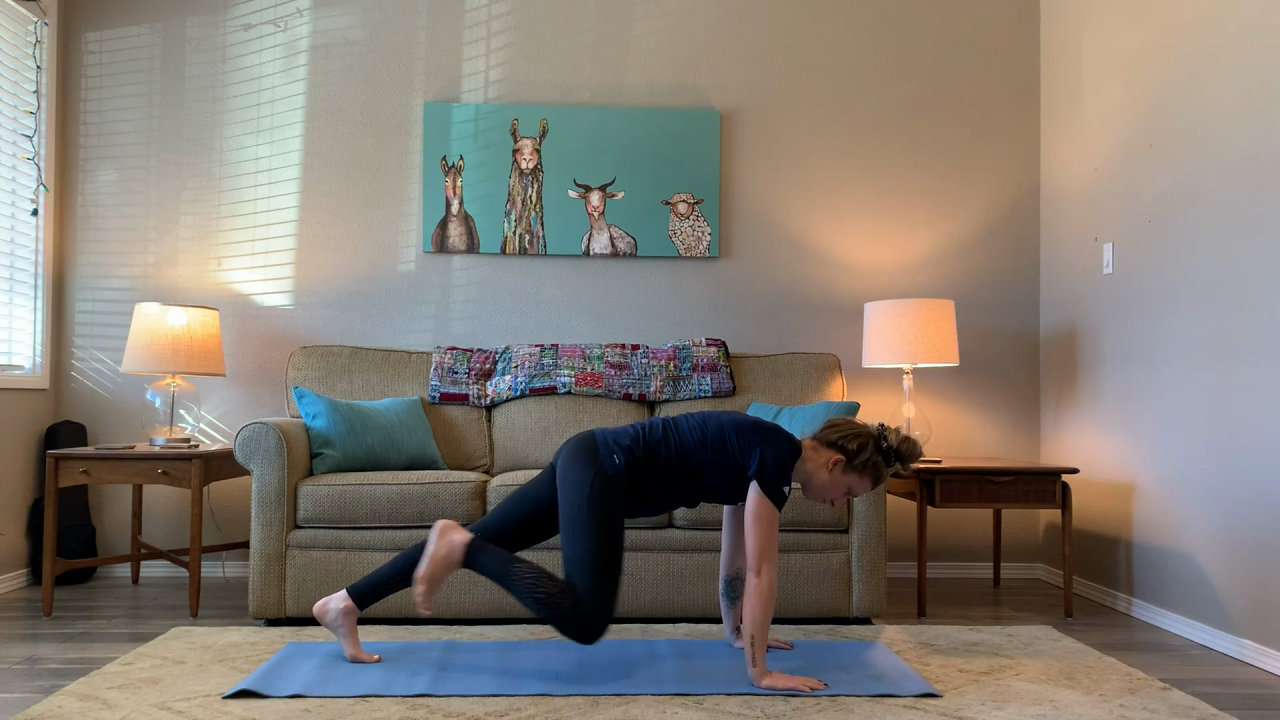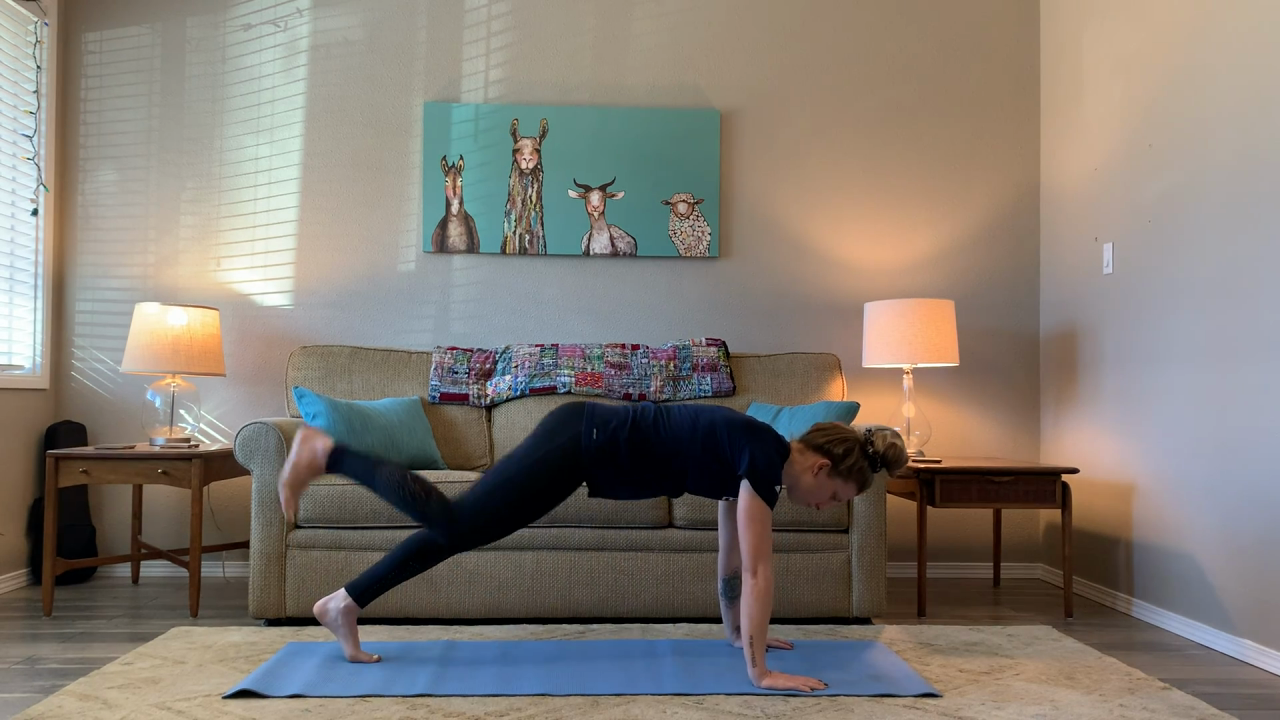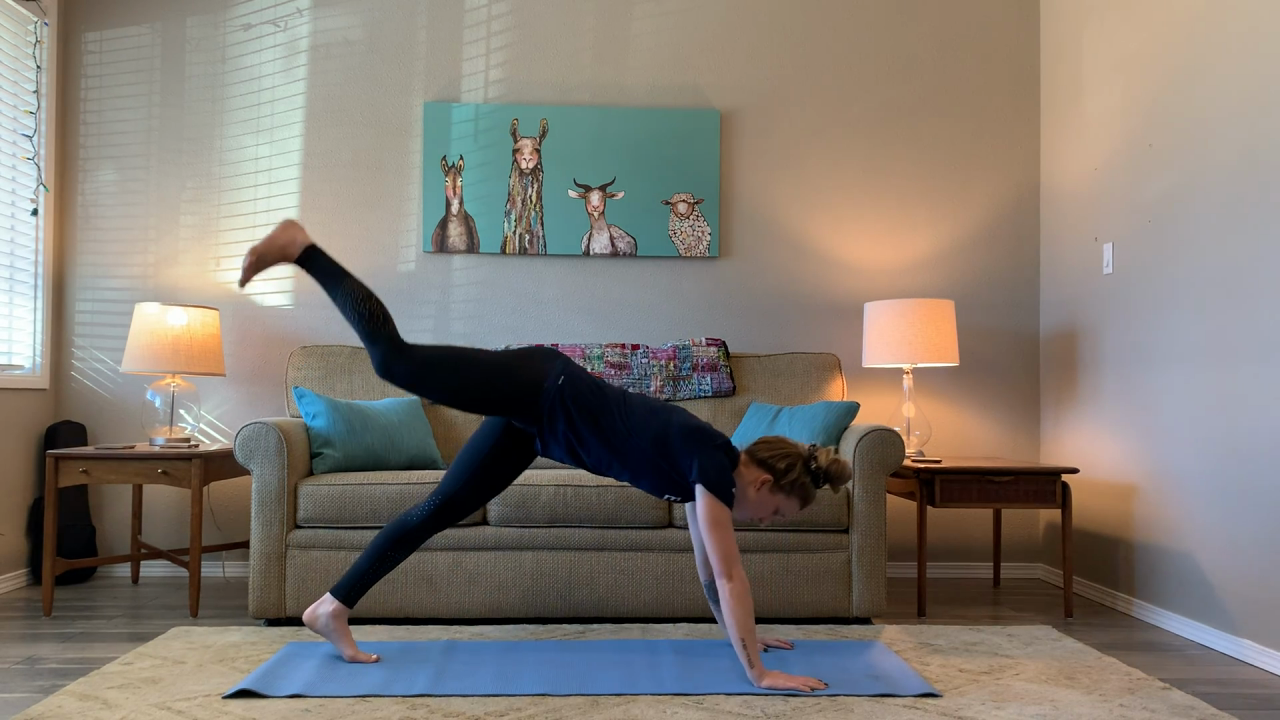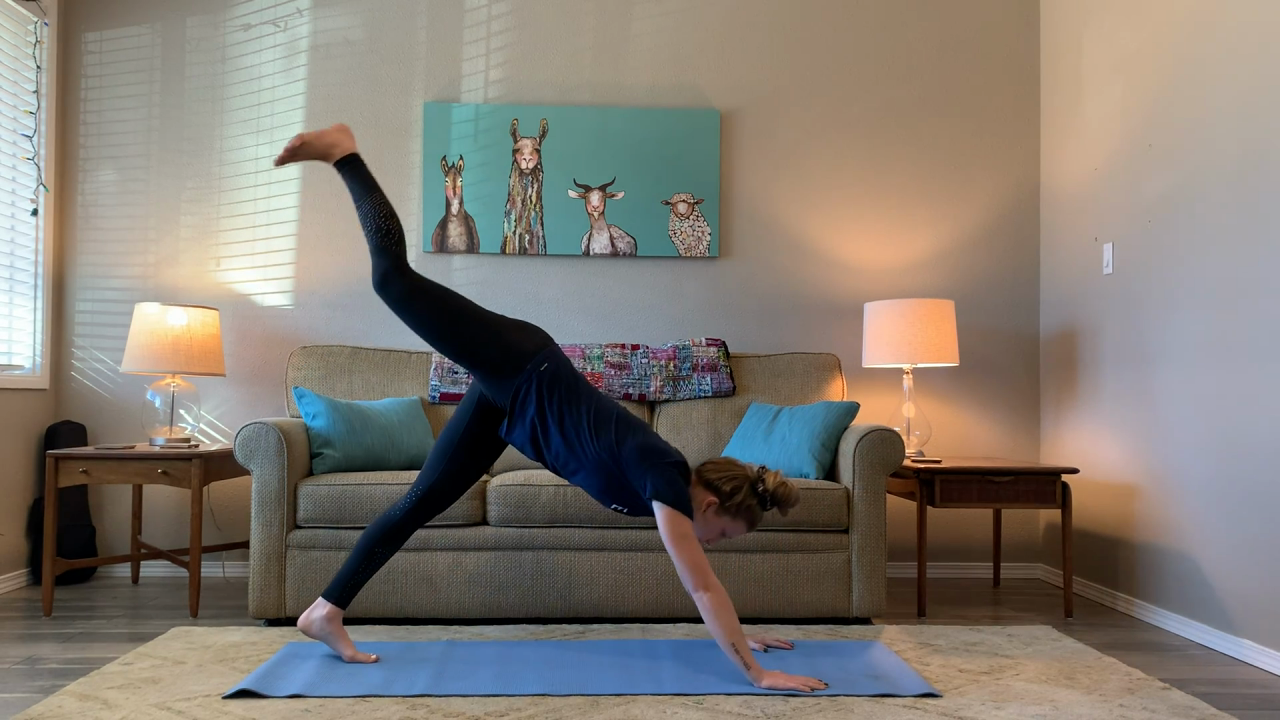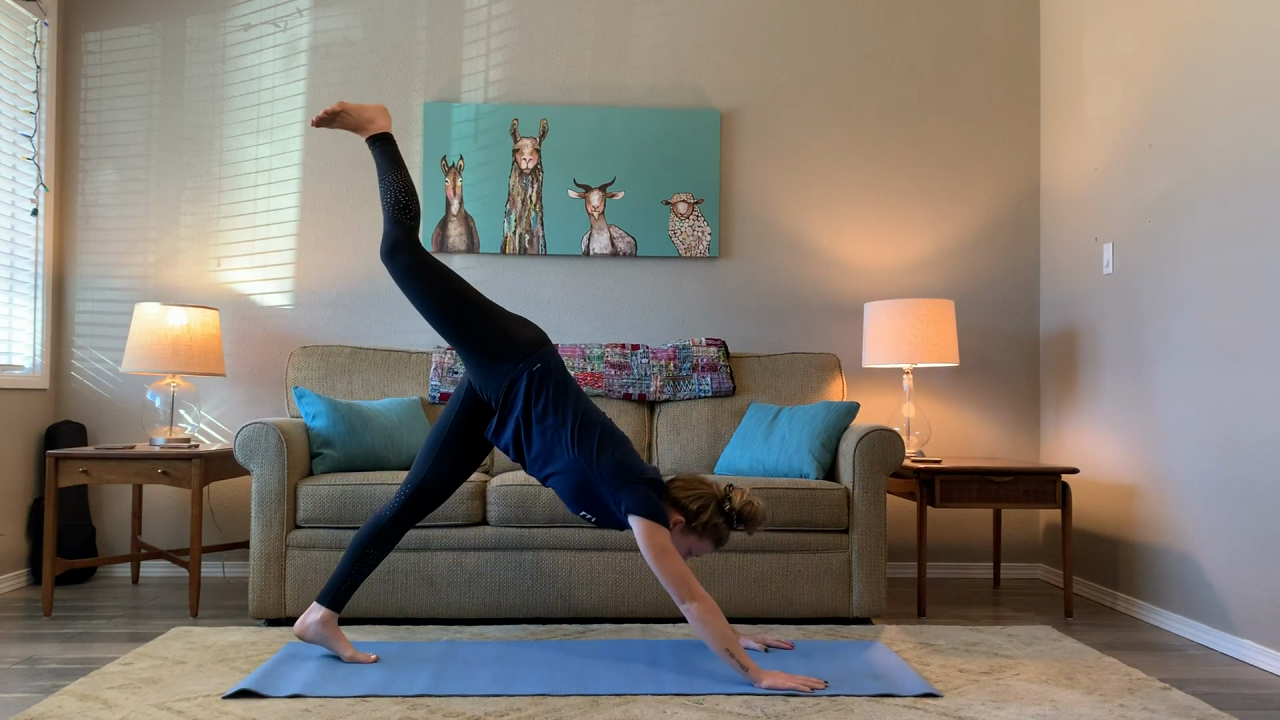
dt=0.4s
person 1, frame 1
left shoulder: (759, 458)
right shoulder: (777, 456)
left elbow: (735, 558)
right elbow: (760, 570)
left wrist: (737, 631)
right wrist: (760, 669)
left hip: (587, 463)
right hip: (601, 468)
left knee: (479, 536)
right knee: (583, 620)
left ankle: (344, 603)
right ankle: (462, 548)
person 1, frame 2
left shoulder: (752, 463)
right shoulder: (766, 458)
left elbow: (732, 561)
right elbow: (755, 571)
left wrist: (741, 634)
right wrist: (758, 668)
left hip: (585, 444)
right hip: (584, 442)
left knee: (457, 529)
right knee: (446, 513)
left ankle: (344, 603)
right ankle: (324, 451)
person 1, frame 3
left shoulder: (709, 473)
right shoulder: (717, 466)
left elbow: (711, 570)
right elbow: (729, 575)
left wrist: (744, 638)
right wrist: (758, 671)
left hip: (538, 412)
right hip: (541, 393)
left knee: (439, 510)
right knee: (394, 358)
left ankle: (333, 608)
right ankle: (299, 245)
person 1, frame 4
left shoulder: (680, 487)
right shoulder: (665, 482)
left elbow: (700, 585)
right elbow: (703, 585)
left wrist: (739, 638)
right wrist: (756, 673)
left hip: (513, 395)
right hip: (519, 372)
left knee: (422, 502)
right knee: (393, 276)
left ankle: (324, 612)
right ankle: (343, 154)
person 1, frame 5
left shoulder: (647, 499)
right shoulder: (636, 500)
left elbow: (689, 594)
right elbow: (690, 599)
left wrist: (738, 638)
right wrist: (755, 674)
left hip: (502, 388)
right hip: (510, 368)
left knee: (413, 502)
right knee: (400, 247)
left ankle: (320, 616)
right ankle: (377, 131)
